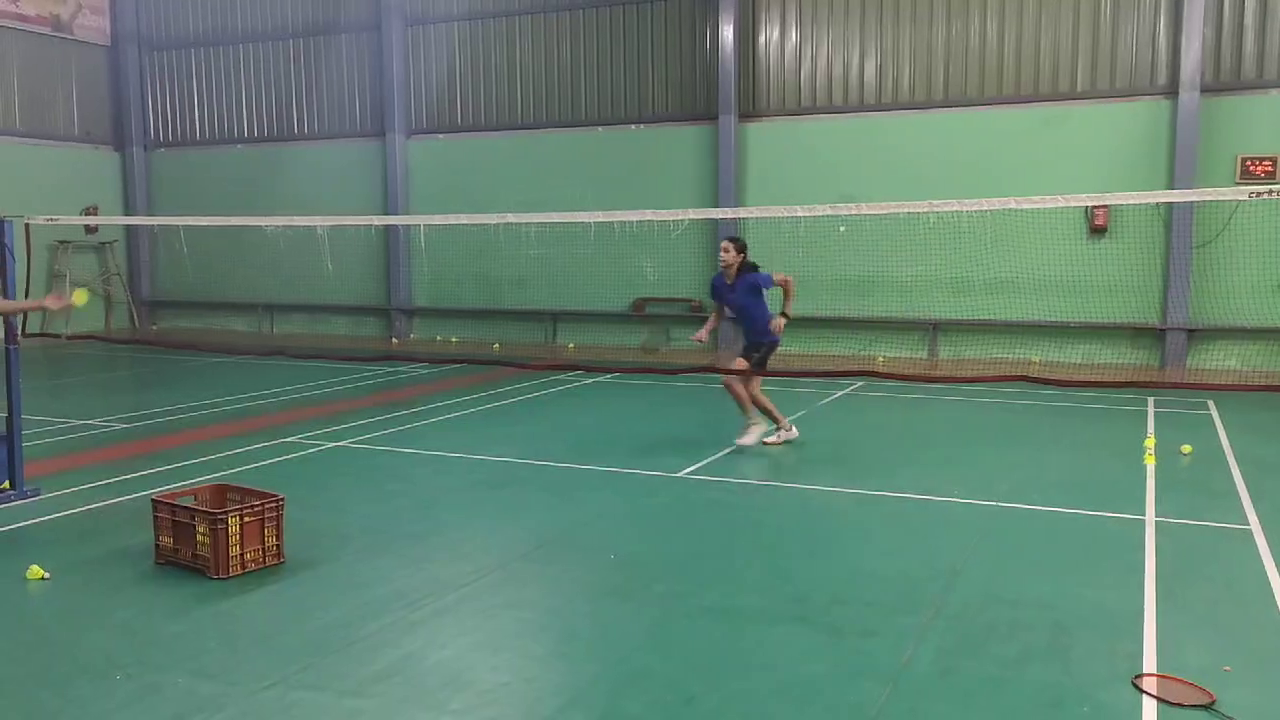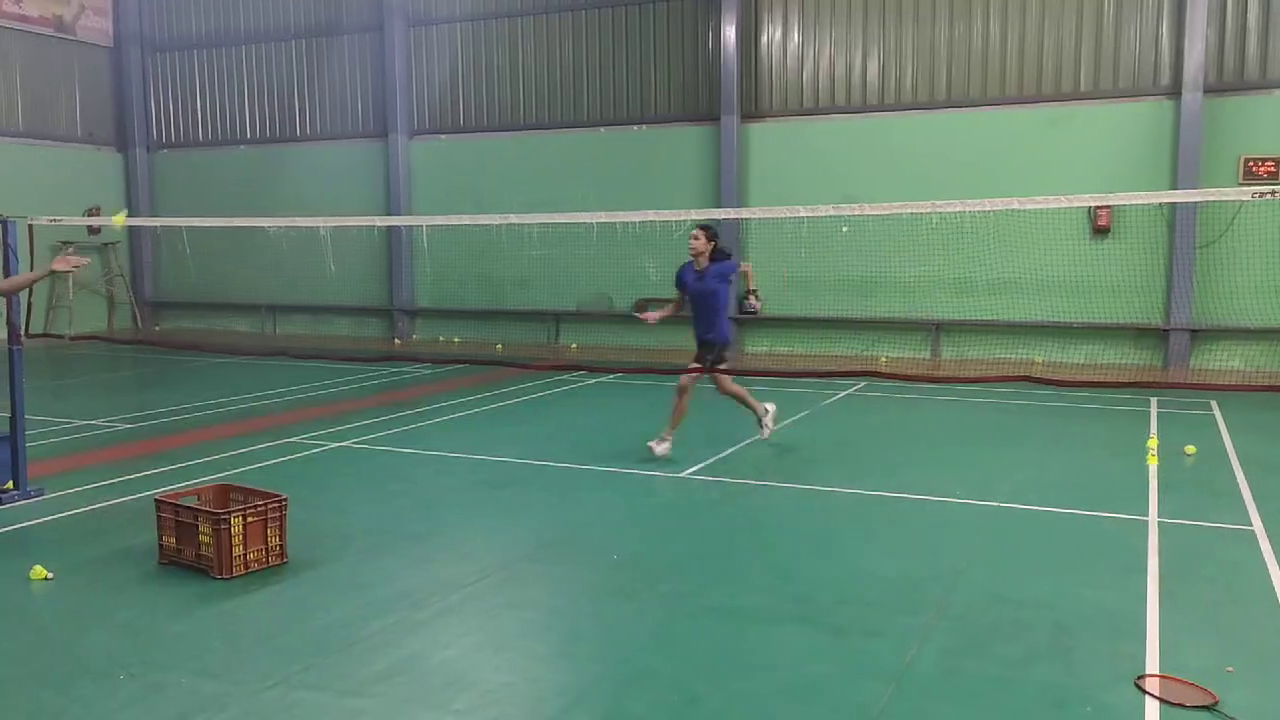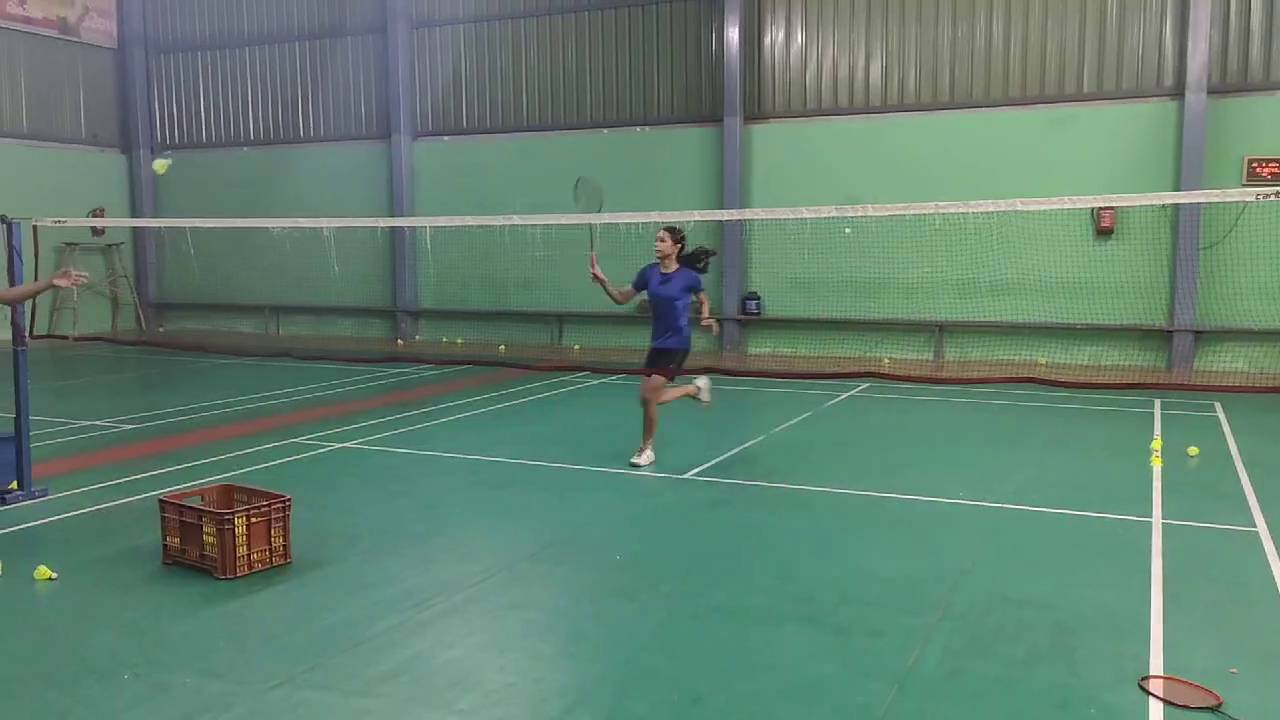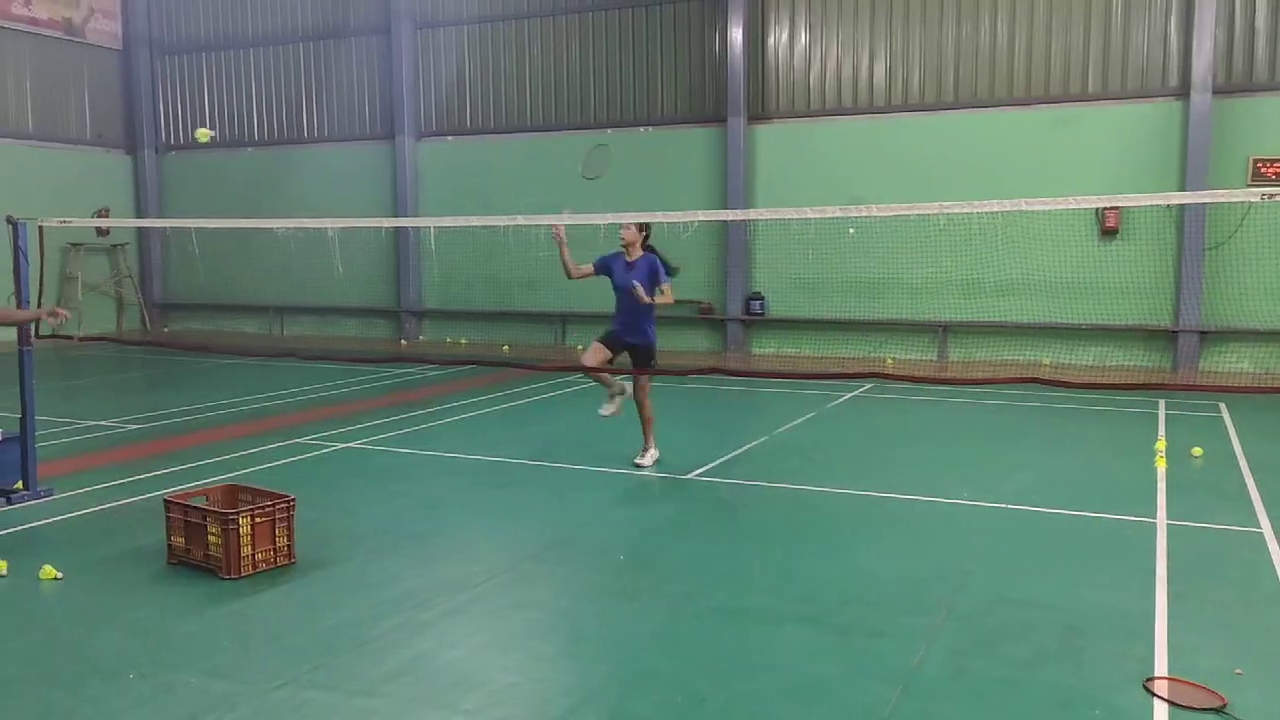
dt=0.1s
person 1, frame 1
left shoulder: (752, 279)
right shoulder: (718, 282)
left elbow: (788, 282)
right elbow: (718, 314)
left wrist: (784, 315)
right wrist: (705, 331)
left hip: (765, 338)
right hip: (750, 338)
left knee: (730, 380)
right knee: (752, 392)
left ankle: (754, 423)
right ankle: (785, 427)
person 1, frame 2
left shoulder: (723, 267)
right shoulder: (684, 272)
left elbow: (746, 268)
right elbow: (677, 305)
left wrist: (752, 294)
right wrist: (658, 315)
left hip: (718, 338)
right hip: (703, 337)
left knee: (684, 385)
right knee: (724, 387)
left ankle: (667, 438)
right ankle: (763, 410)
person 1, frame 3
left shoulder: (688, 275)
right shoulder: (648, 272)
left elbow: (702, 300)
right elbow: (621, 299)
left wrist: (706, 318)
right wrist: (602, 280)
left hip: (676, 344)
right hip: (657, 343)
left knee: (647, 397)
right knee: (654, 394)
left ankle: (646, 448)
right ankle: (696, 387)
person 1, frame 4
left shoulder: (652, 262)
right shoulder: (611, 260)
left elbow: (668, 298)
right elbow: (573, 273)
left wrist: (649, 300)
right wrist: (562, 244)
left hip: (643, 337)
right hip: (617, 331)
left knee: (641, 397)
right knee: (586, 363)
left ankle: (650, 448)
right ankle: (617, 388)
